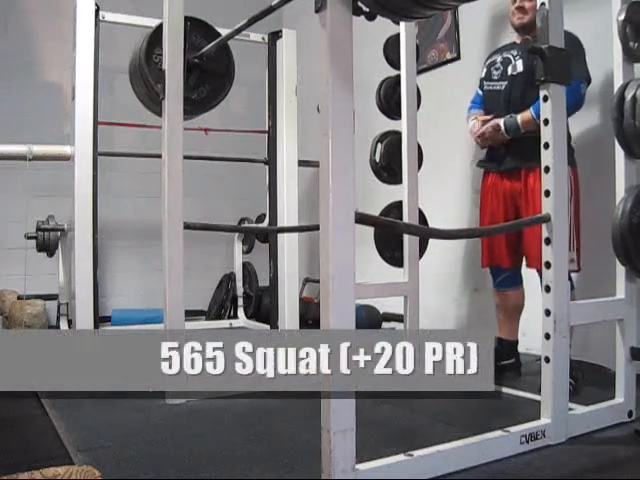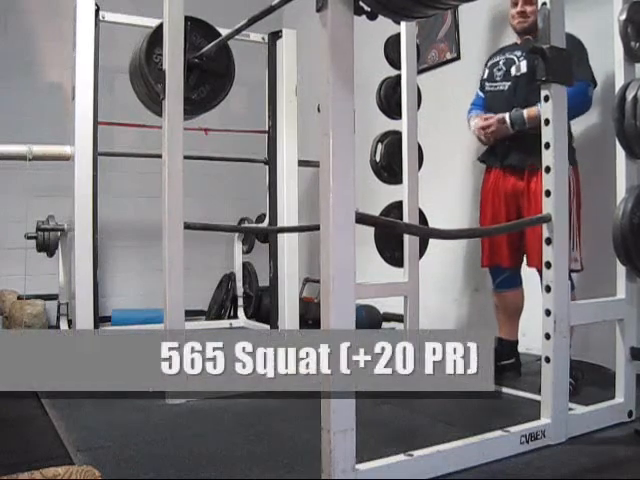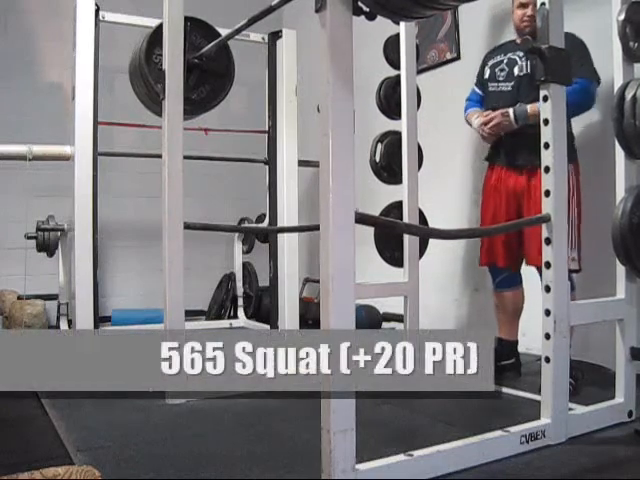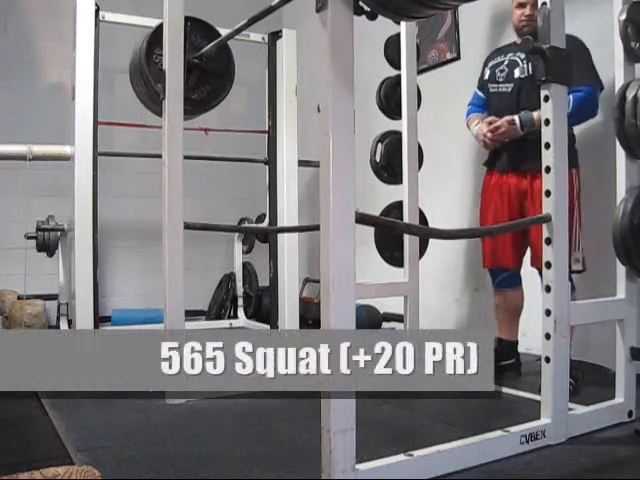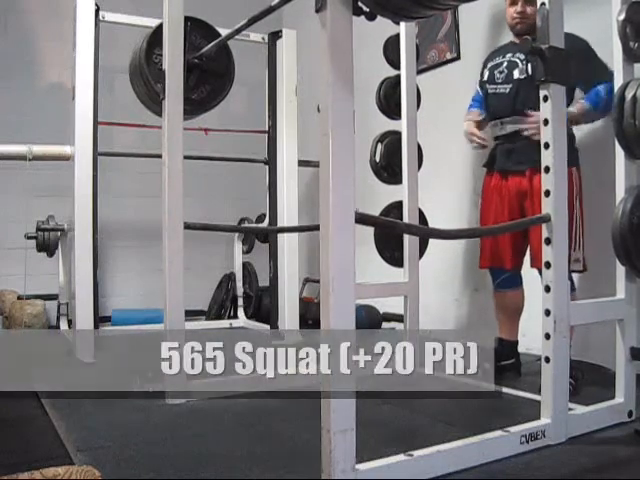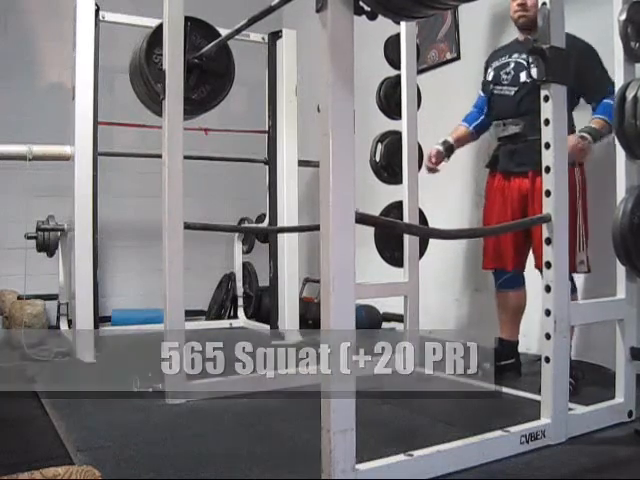
dt=0.3s
person 1, frame 1
left shoulder: (561, 43)
right shoulder: (497, 56)
left elbow: (571, 93)
right elbow: (479, 101)
left wrist: (509, 125)
right wrist: (475, 122)
left hip: (543, 167)
right hip: (498, 169)
right knee: (501, 264)
right ankle: (507, 352)
person 1, frame 2
left shoulder: (563, 44)
right shoulder: (497, 57)
left elbow: (578, 95)
right elbow: (479, 103)
left wrist: (513, 121)
right wrist: (477, 122)
left hip: (546, 167)
right hip: (499, 169)
right knee: (501, 264)
right ankle: (506, 352)
person 1, frame 3
left shoulder: (566, 45)
right shoulder: (495, 55)
left elbow: (582, 92)
right elbow: (473, 100)
left wrist: (517, 115)
right wrist: (480, 119)
right hip: (501, 167)
right knee: (500, 263)
right ankle: (506, 352)
person 1, frame 4
left shoulder: (567, 47)
right shoulder: (496, 57)
left elbow: (586, 100)
right elbow: (476, 104)
left wrist: (523, 122)
right wrist: (480, 126)
right hip: (501, 171)
right knee: (500, 265)
right ankle: (507, 353)
person 1, frame 5
left shoulder: (564, 46)
right shoulder: (494, 58)
left elbow: (605, 89)
right elbow: (479, 102)
left wrist: (560, 117)
right wrist: (472, 124)
right hip: (502, 170)
right knee: (501, 264)
right ankle: (507, 353)
person 1, frame 6
left shoulder: (572, 48)
right shoulder: (497, 57)
left elbow: (609, 99)
right elbow: (482, 111)
left wrist: (587, 135)
right wrist: (447, 145)
right hip: (504, 171)
right knee: (503, 266)
right ankle: (507, 353)
